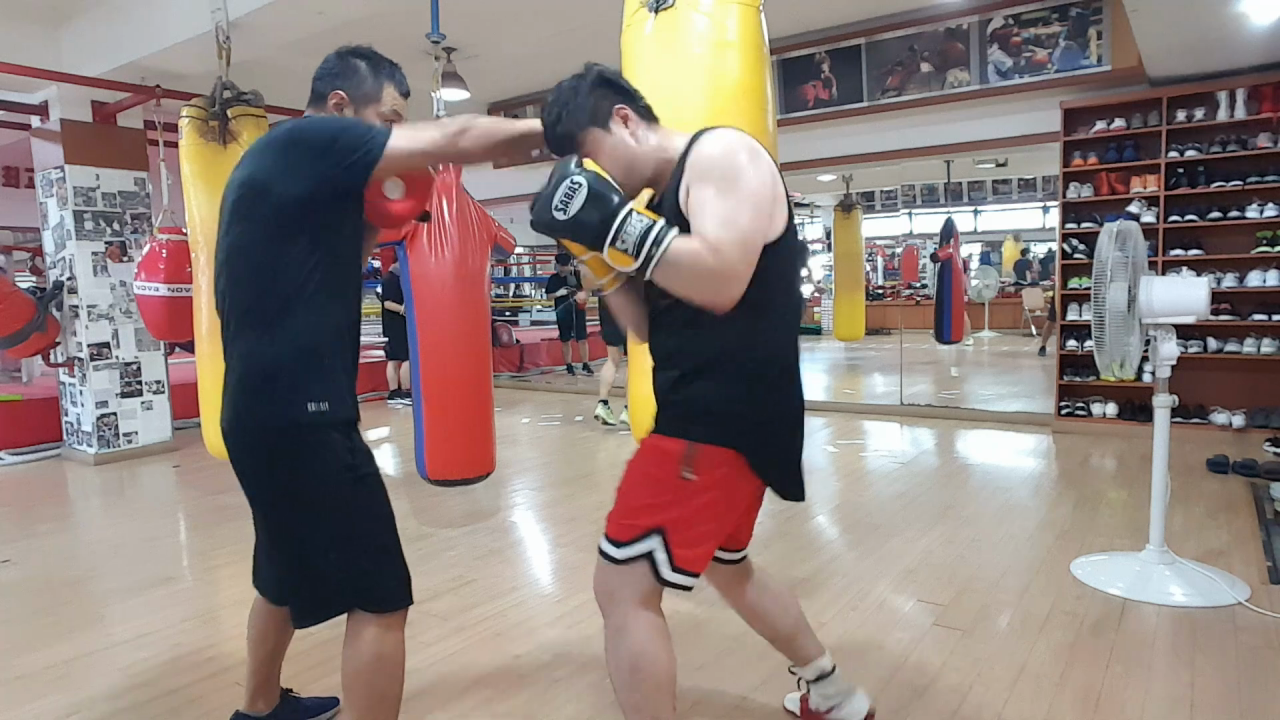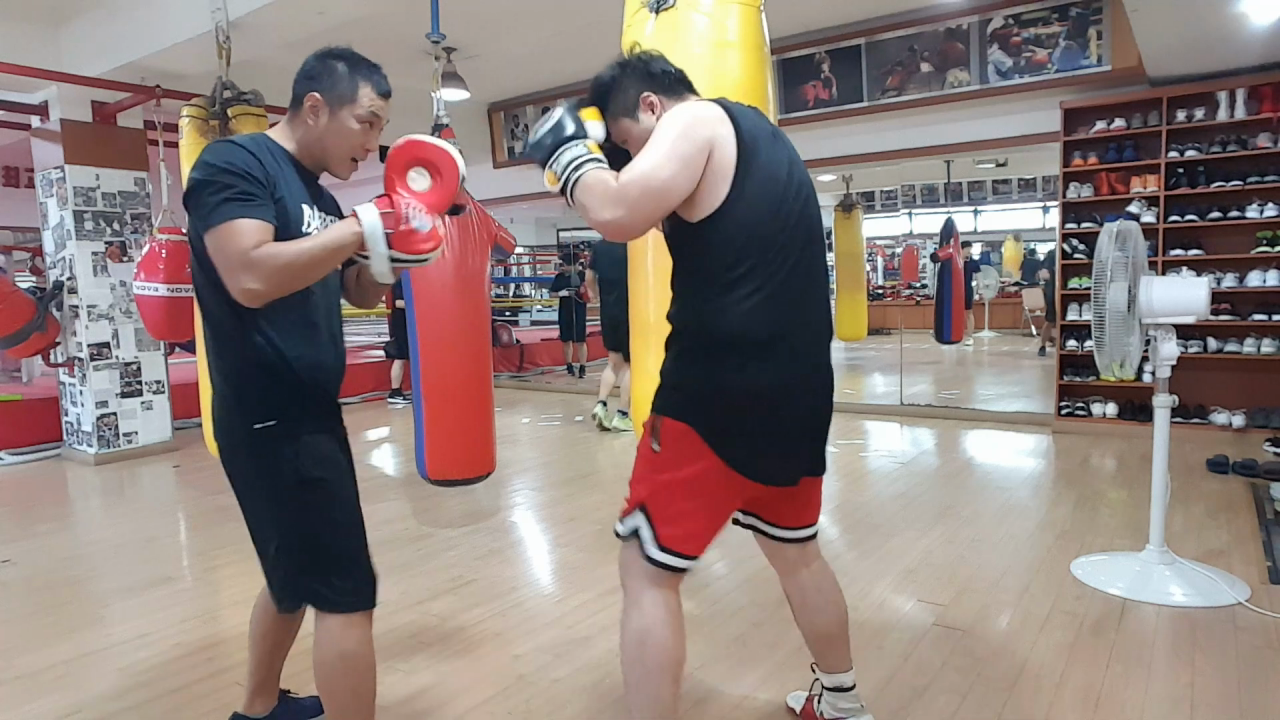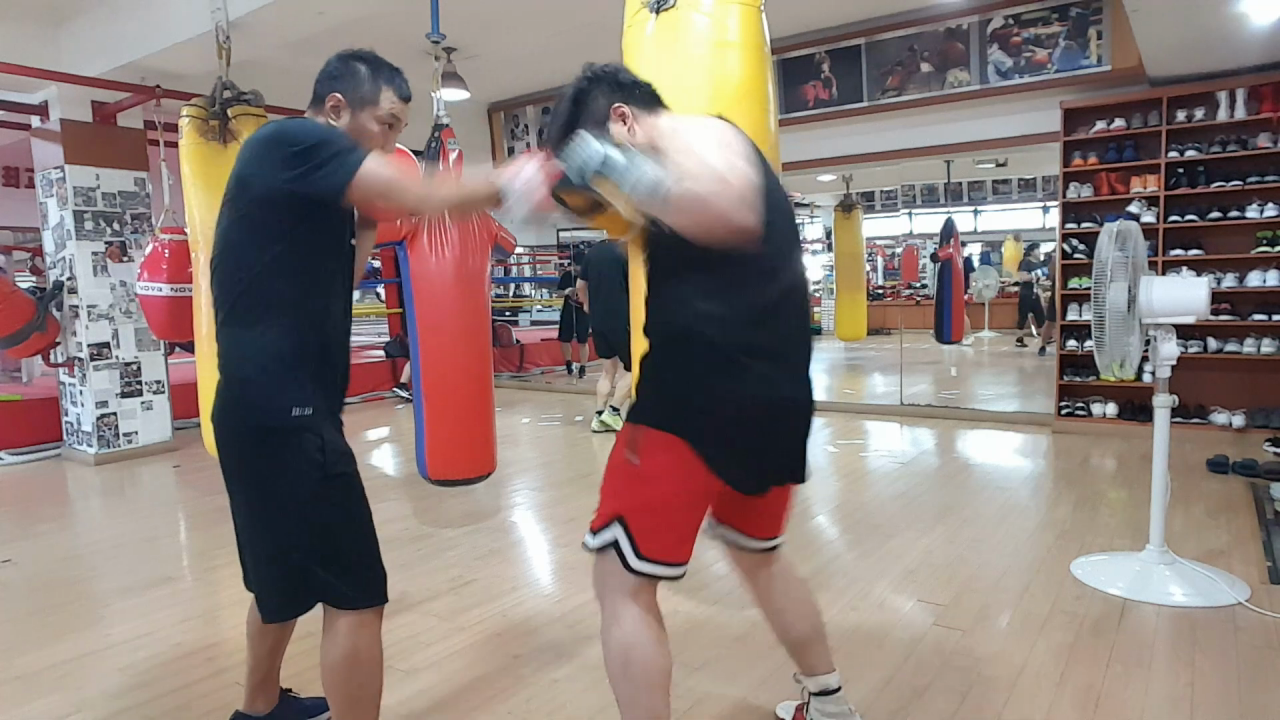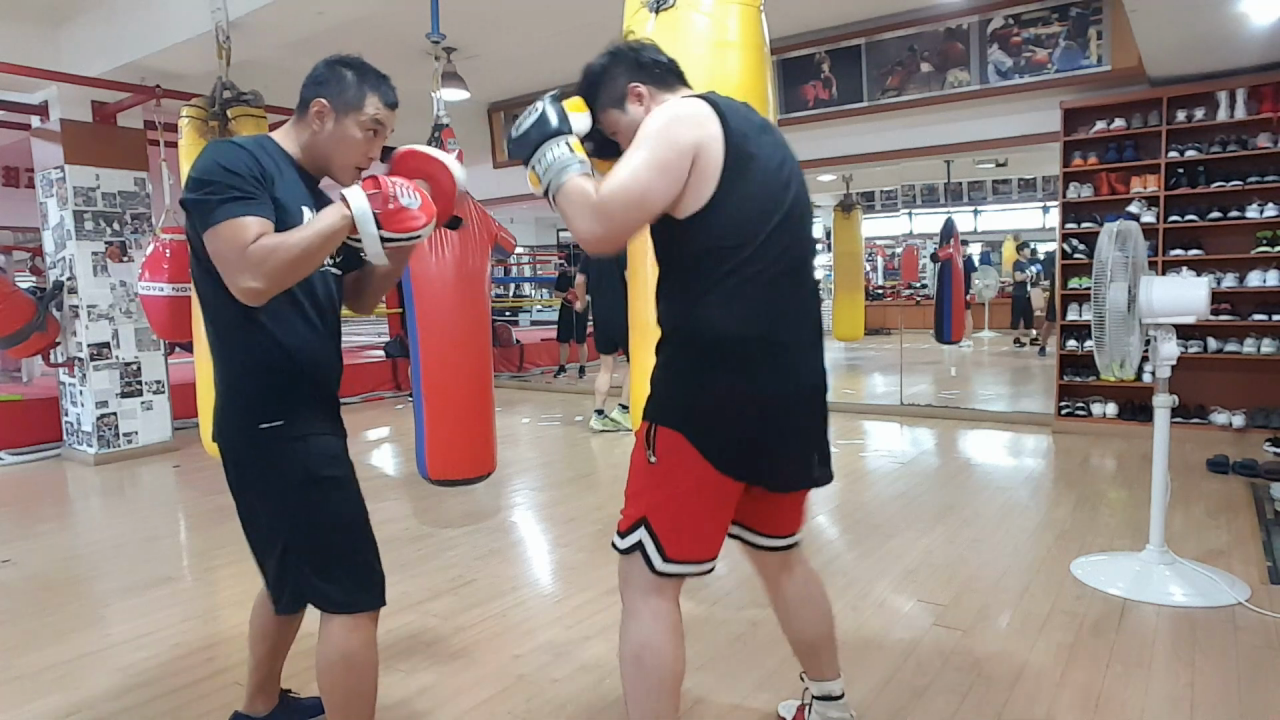
dt=0.5s
person 1, frame 1
left shoulder: (291, 167)
right shoulder: (311, 142)
right elbow: (454, 139)
left wrist: (368, 229)
right wrist: (537, 131)
left hip: (271, 411)
right hip: (301, 415)
left knee: (291, 573)
right knee: (378, 598)
person 1, frame 2
left shoulder: (314, 193)
right shoulder: (236, 163)
left elbow: (359, 292)
right elbow: (254, 278)
left wrist: (395, 227)
right wrist: (362, 229)
left hip: (308, 417)
right hip: (271, 422)
left knee: (296, 574)
right knee: (345, 596)
person 1, frame 3
left shoulder: (290, 164)
right shoulder: (291, 143)
left elbow: (328, 273)
right elbow: (421, 193)
left wrist: (371, 240)
right wrist: (520, 181)
left hip: (272, 410)
right hip: (283, 414)
left knee: (290, 574)
right knee: (353, 590)
person 1, frame 4
left shoulder: (312, 196)
right shoulder: (233, 163)
left elbow: (358, 297)
right elbow: (252, 278)
left wrist: (401, 238)
right wrist: (349, 213)
left hip: (306, 416)
right hip: (272, 421)
left knee: (293, 576)
right knee: (352, 594)
person 2, frame 1
left shoulder: (721, 155)
right shoulder: (668, 194)
left elbow: (720, 284)
right elbow: (645, 325)
left wrist: (613, 221)
right wrist: (594, 244)
left hip: (720, 418)
right hip: (756, 413)
left knee: (624, 591)
right knee: (722, 562)
person 2, frame 2
left shoulder: (695, 122)
right shoulder: (761, 138)
left elbow: (616, 214)
left wrist: (566, 151)
left hip: (714, 395)
right hip: (797, 391)
left knee: (646, 577)
right knee: (794, 550)
person 2, frame 3
left shoulder: (689, 140)
left elbow: (725, 210)
left wrist: (613, 165)
left hip: (701, 403)
right hip: (771, 400)
left knee: (622, 587)
right knee: (755, 556)
person 2, frame 4
left shoulder: (681, 118)
right shoulder: (754, 134)
left elbow: (600, 230)
left wrist: (550, 149)
left hip: (708, 396)
right hip: (789, 393)
left knee: (647, 583)
right knee: (779, 558)
